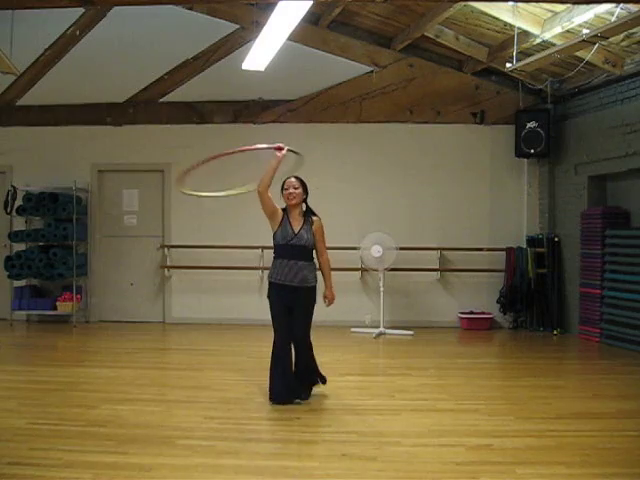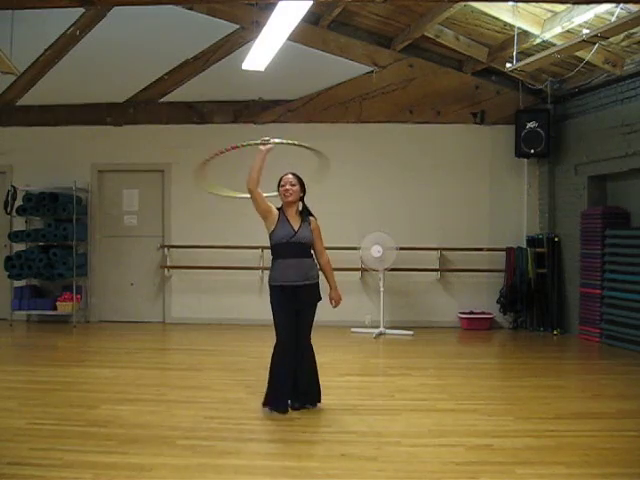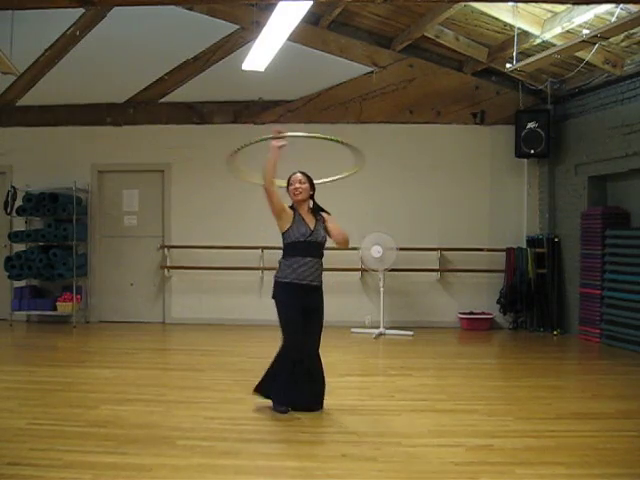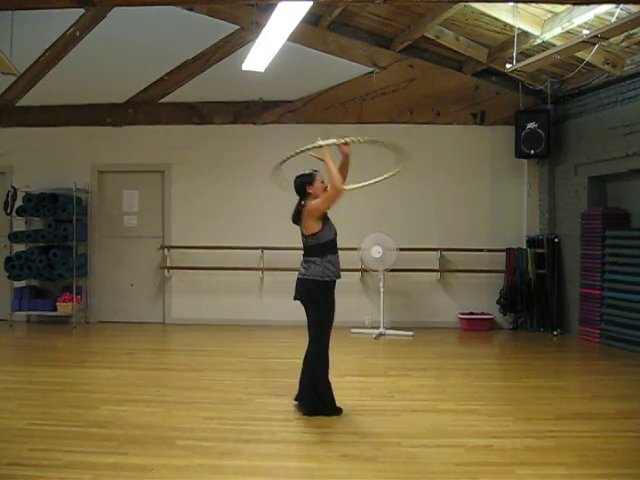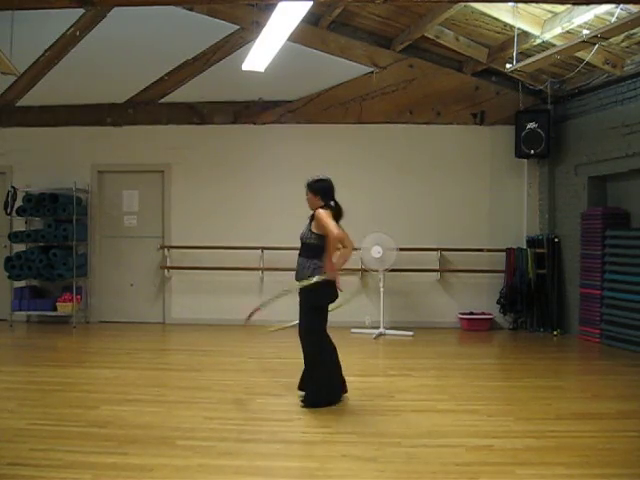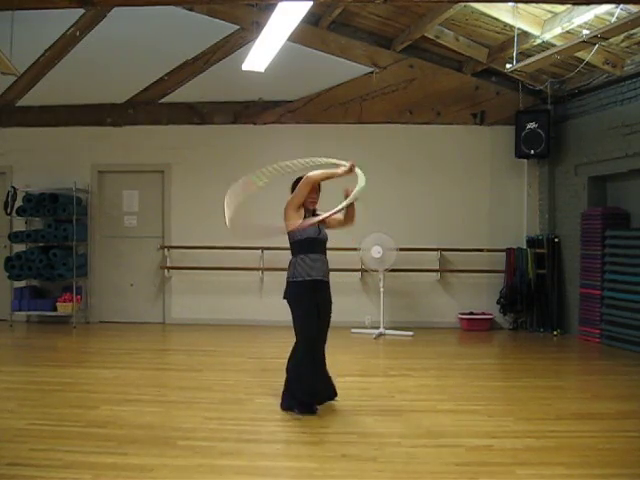
dt=0.7s
person 1, frame 1
left shoulder: (314, 222)
right shoulder: (276, 216)
left elbow: (322, 255)
right elbow: (262, 190)
left wrist: (328, 287)
right wrist: (278, 159)
left hip: (305, 288)
right hip: (278, 287)
left knee: (301, 338)
right knee: (282, 339)
left ankle: (306, 381)
right ankle: (283, 391)
person 1, frame 2
left shoulder: (310, 221)
right shoulder: (271, 216)
left elbow: (321, 255)
right elbow: (252, 187)
left wrist: (333, 286)
right wrist: (262, 154)
left hip: (308, 287)
right hip: (281, 288)
left knee: (303, 342)
right knee: (284, 341)
left ankle: (303, 396)
right ankle: (278, 397)
person 1, frame 3
left shoulder: (323, 217)
right shoulder: (285, 214)
left elbow: (342, 241)
right elbow: (268, 185)
left wrist: (341, 236)
right wrist: (274, 151)
left hip: (314, 290)
right hip: (288, 287)
left knee: (311, 347)
right knee: (293, 342)
left ankle: (306, 398)
right ankle: (279, 394)
person 1, frame 4
left shoulder: (314, 209)
right shoulder: (311, 210)
left elbow: (337, 183)
right elbow: (337, 188)
left wrist: (344, 158)
right wrist: (327, 160)
left hip: (311, 283)
right hip: (318, 285)
left knee: (317, 340)
right knee: (319, 342)
left ankle: (309, 398)
right ankle: (317, 403)
person 1, frame 5
left shoulder: (322, 214)
right shoulder: (326, 216)
left elbow: (336, 235)
right elbow: (348, 247)
left wrist: (330, 265)
right wrist: (334, 269)
left hip: (315, 286)
right hip: (319, 285)
left knee: (312, 338)
right knee: (315, 336)
left ankle: (322, 394)
right ankle: (330, 388)
person 1, frame 6
left shoulder: (319, 218)
right shoulder: (292, 210)
left elbow: (347, 220)
right elbow: (308, 179)
left wrist: (350, 202)
right wrist: (338, 172)
left hip: (320, 285)
right hip: (300, 286)
left knee: (317, 340)
right knee: (306, 340)
left ankle: (317, 392)
right ankle: (295, 400)
